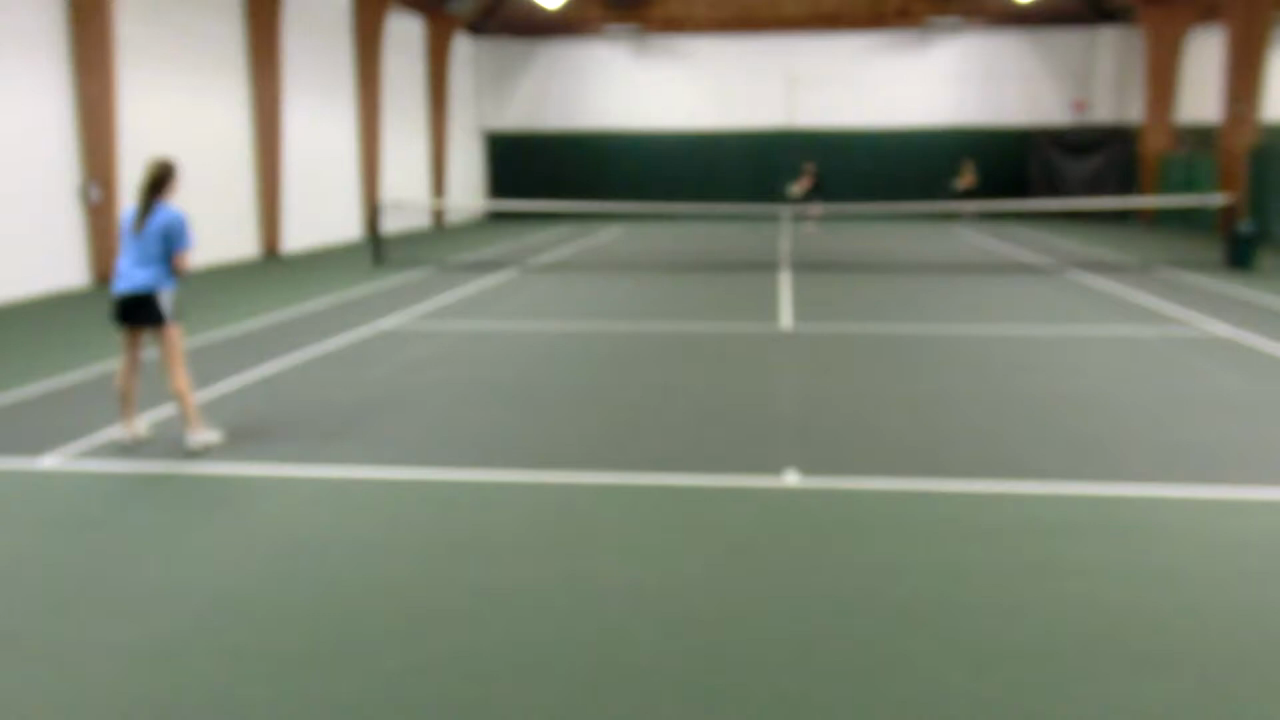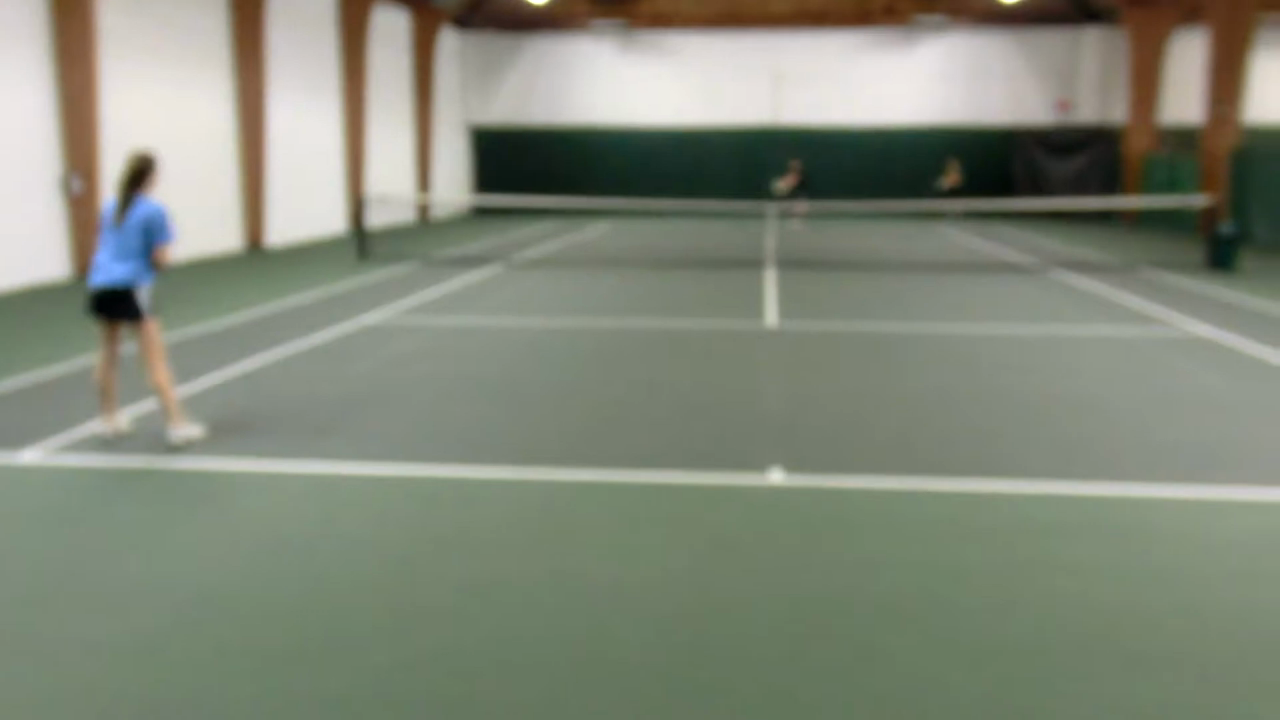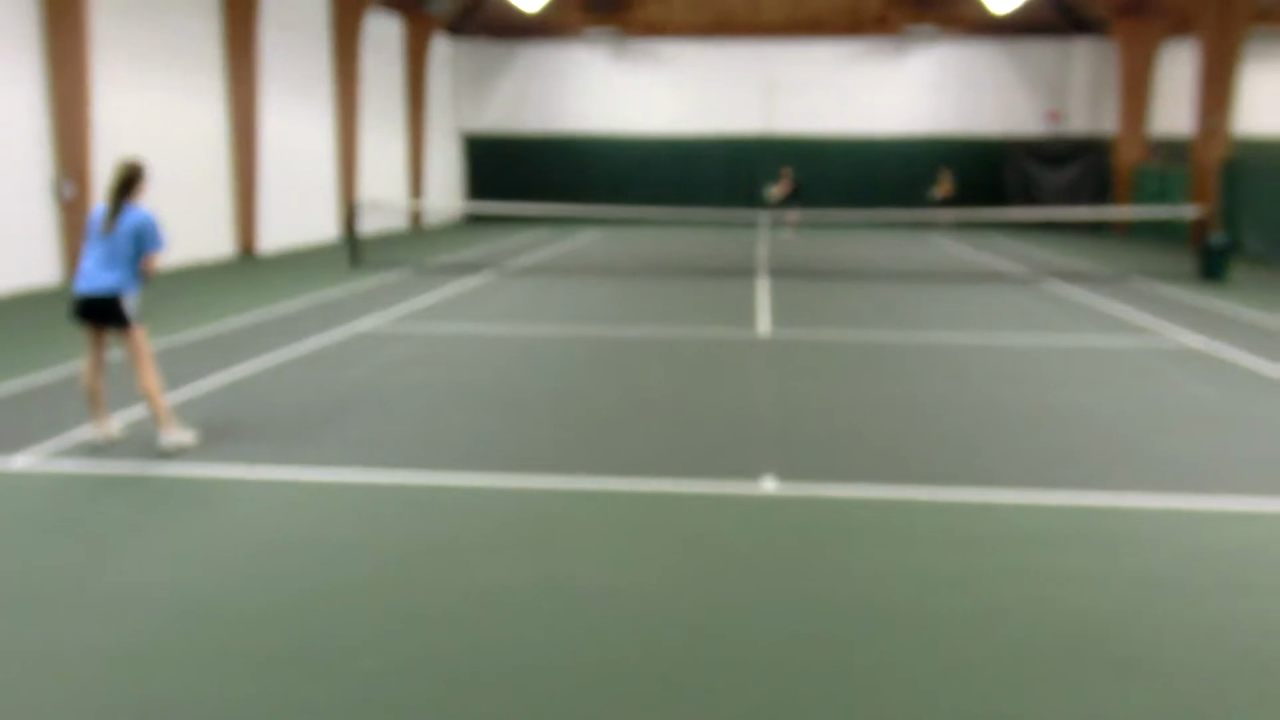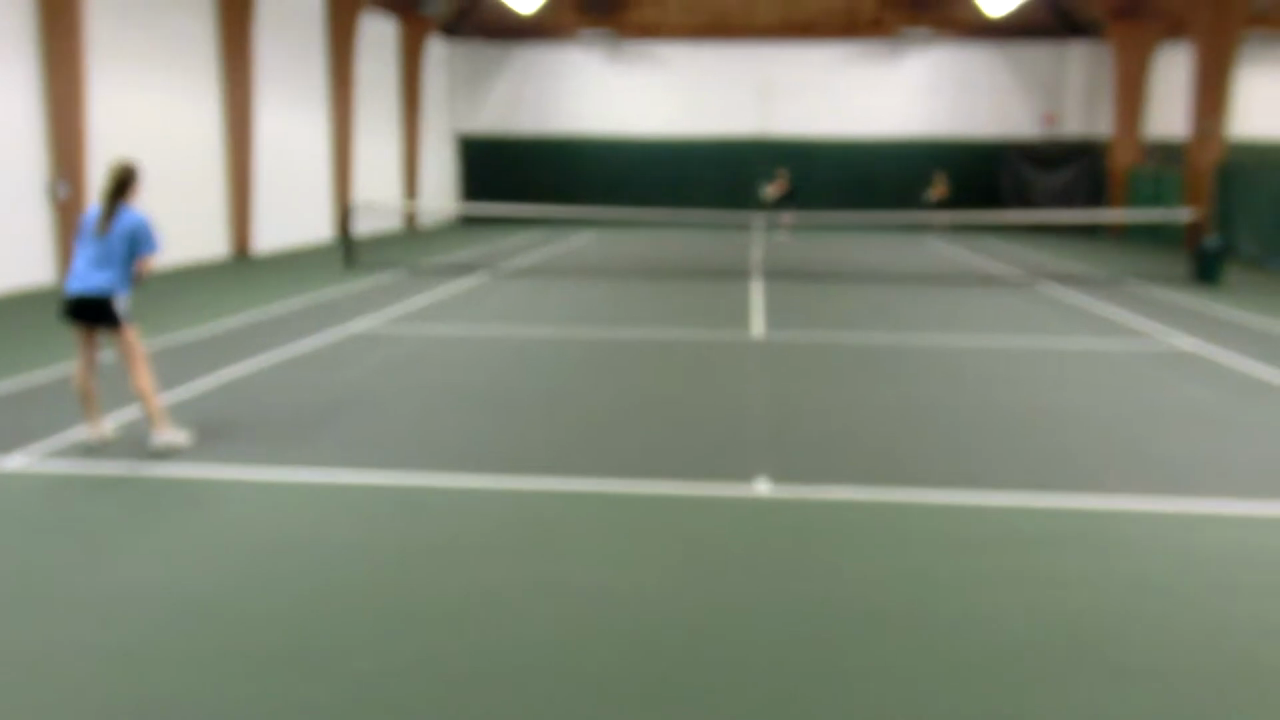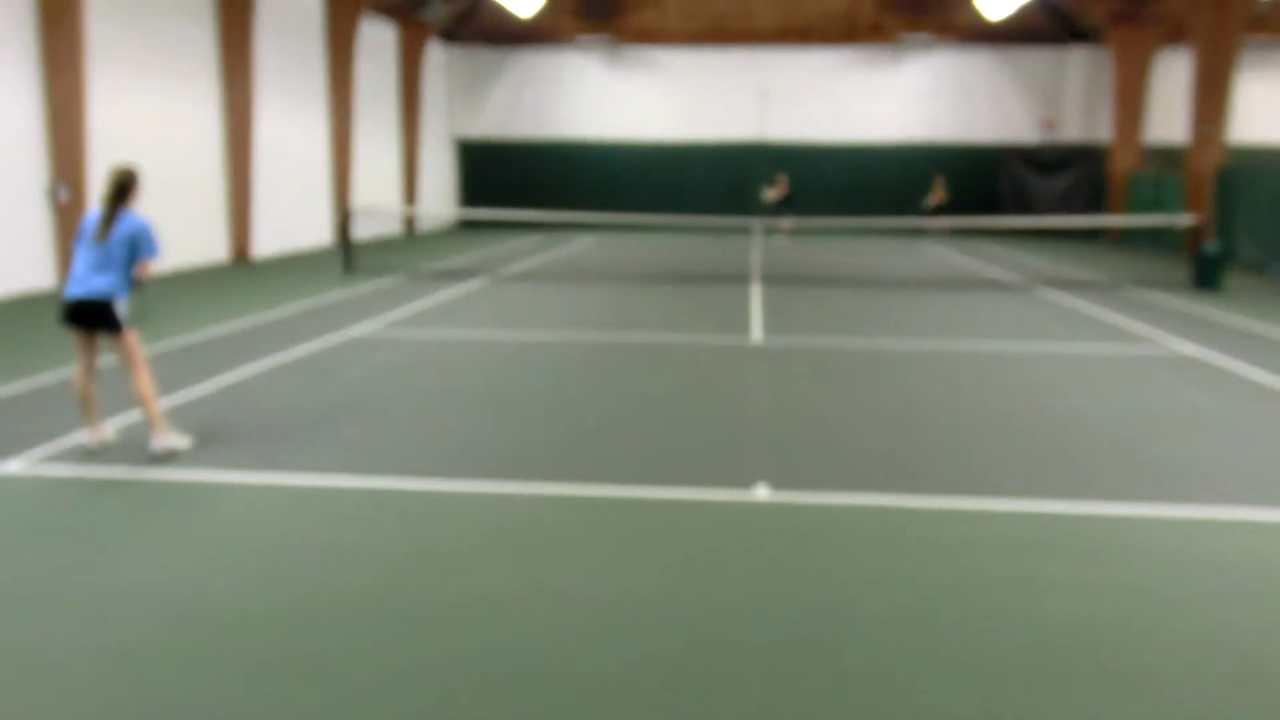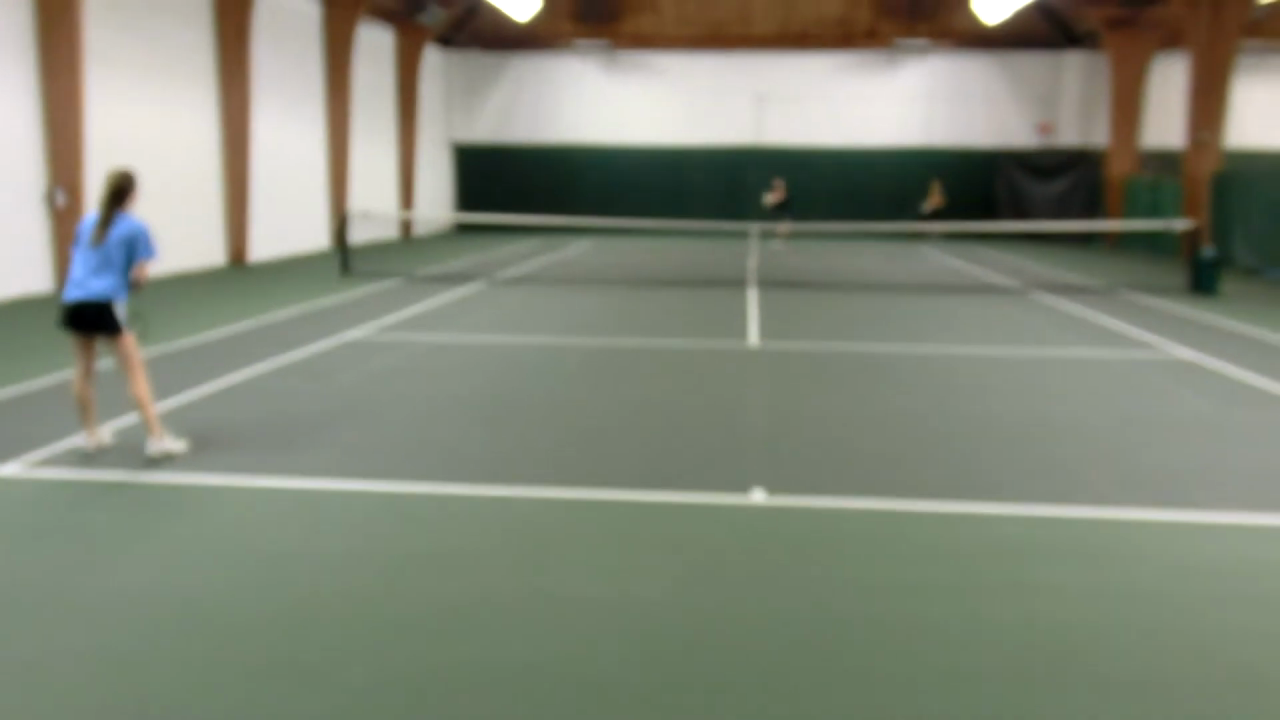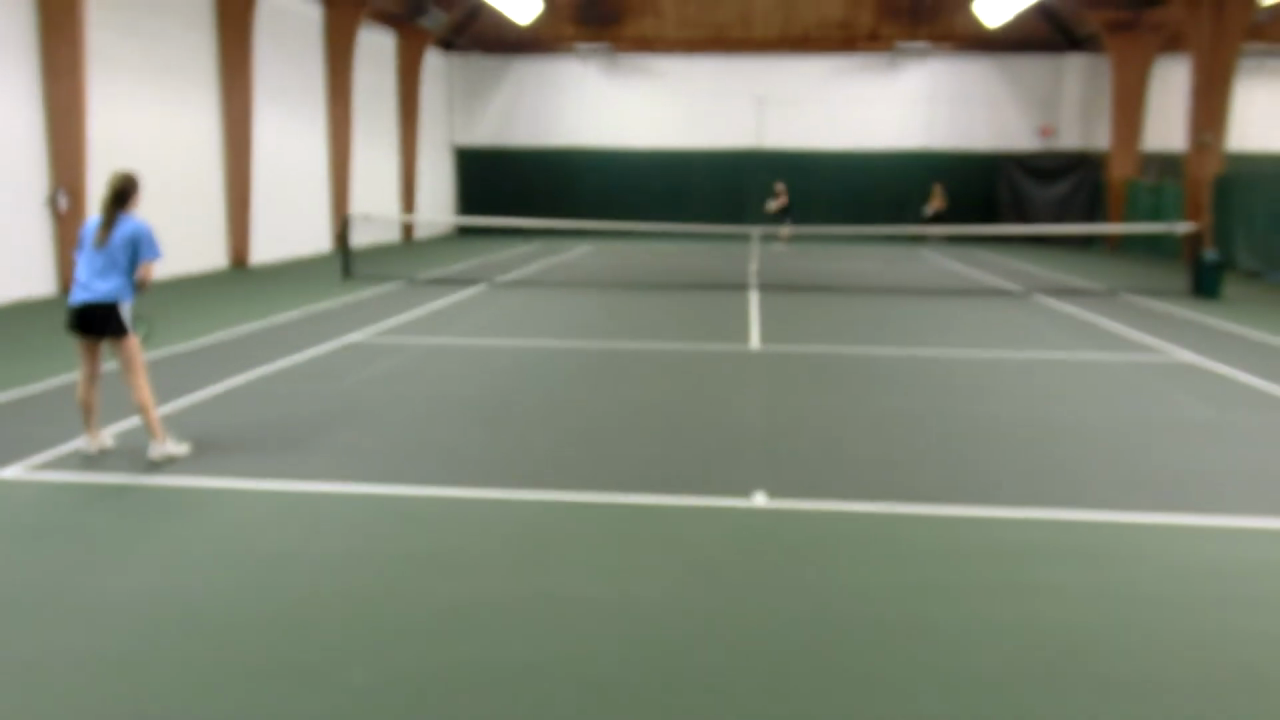
dt=0.1s
person 1, frame 1
left shoulder: (131, 214)
right shoulder: (172, 217)
left elbow: (124, 253)
right elbow: (179, 265)
right wrist: (172, 272)
left hip: (124, 292)
right hip: (153, 293)
left knee: (130, 360)
right knee: (176, 365)
left ankle: (129, 425)
right ankle: (194, 429)
person 1, frame 2
left shoulder: (110, 207)
right shoulder: (153, 211)
left elbow: (104, 246)
right elbow: (160, 259)
right wrist: (151, 264)
left hip: (101, 285)
right hip: (131, 287)
left knee: (108, 354)
right knee: (155, 359)
left ankle: (110, 419)
right ankle: (177, 424)
person 1, frame 3
left shoulder: (98, 213)
right shoulder: (143, 219)
left elbow: (88, 251)
right elbow: (149, 267)
left hip: (86, 293)
right hip: (117, 295)
left knee: (95, 360)
right knee: (145, 364)
left ankle: (101, 425)
right ankle: (167, 428)
person 1, frame 4
left shoulder: (91, 214)
right shoulder: (137, 222)
left elbow: (79, 251)
right elbow: (142, 270)
left hip: (77, 293)
right hip: (108, 295)
left knee: (85, 360)
right knee: (138, 364)
left ankle: (95, 425)
right ankle: (161, 428)
person 1, frame 5
left shoulder: (90, 219)
right shoulder: (137, 226)
left elbow: (78, 256)
right elbow: (141, 274)
left hip: (76, 298)
right hip: (109, 300)
left knee: (86, 366)
right knee: (138, 368)
left ankle: (95, 430)
right ankle: (160, 433)
person 1, frame 6
left shoulder: (87, 222)
right shoulder: (135, 228)
left elbow: (76, 260)
right elbow: (139, 276)
left hip: (75, 301)
right hip: (107, 303)
left knee: (84, 369)
right knee: (135, 371)
left ankle: (91, 434)
right ankle: (156, 437)
person 1, frame 7
left shoulder: (90, 225)
right shoulder: (138, 229)
left elbow: (80, 263)
right elbow: (144, 277)
left hip: (80, 304)
right hip: (112, 305)
left knee: (89, 373)
right knee: (136, 376)
left ankle: (92, 437)
right ankle: (158, 441)
